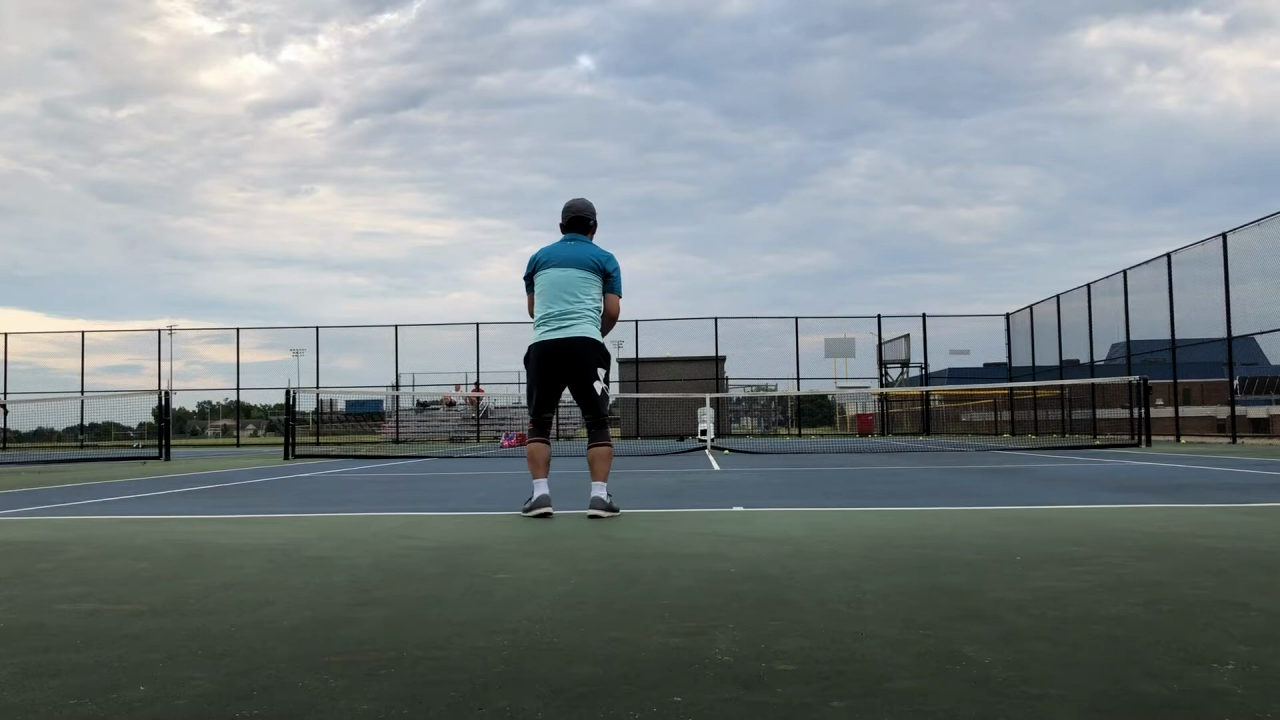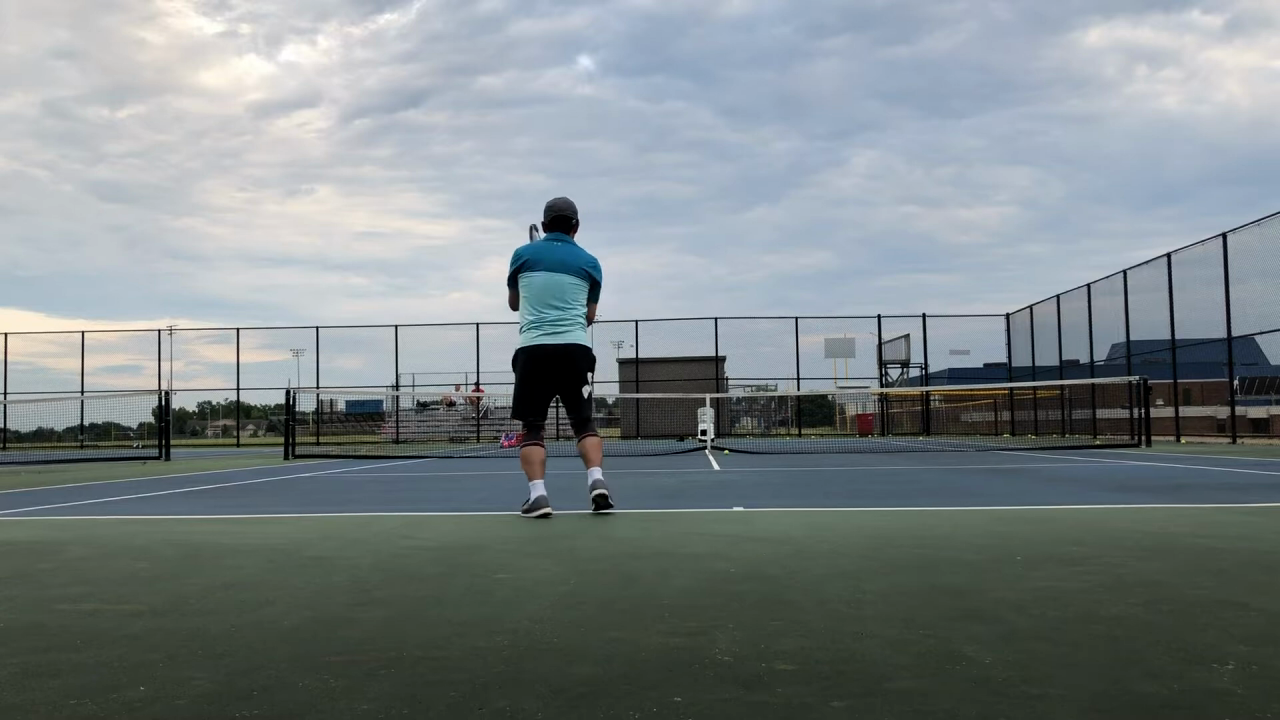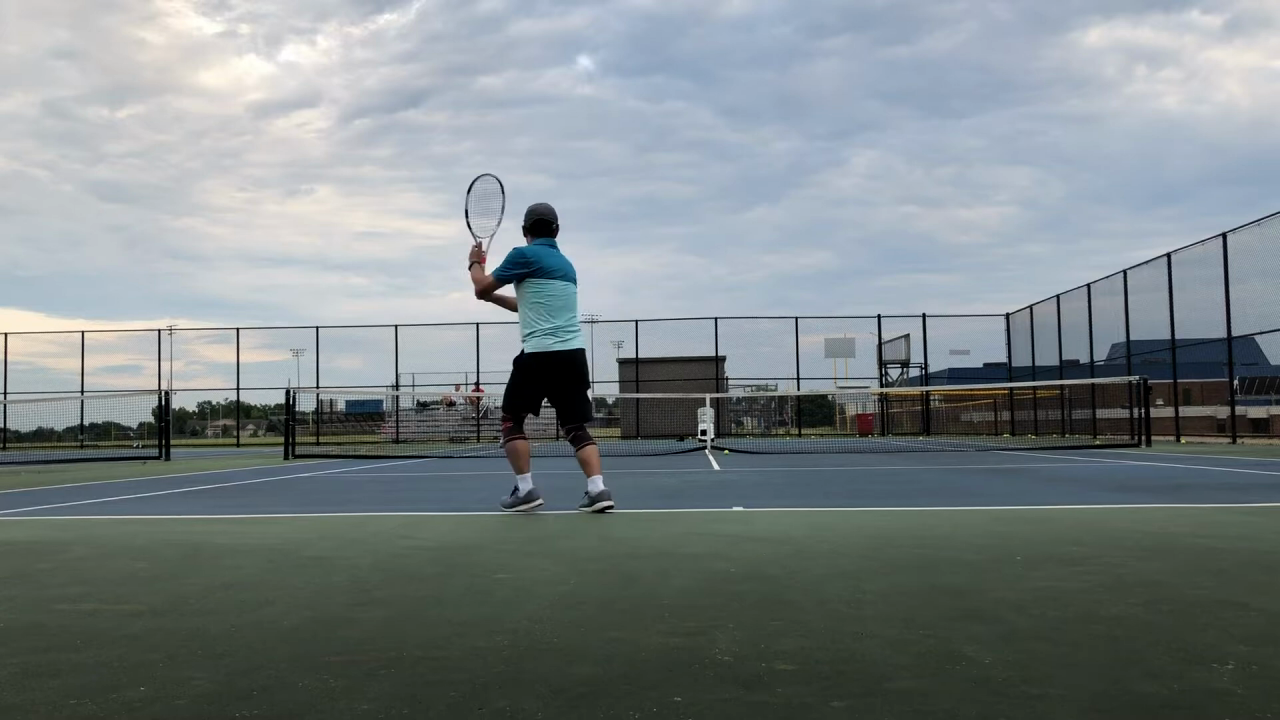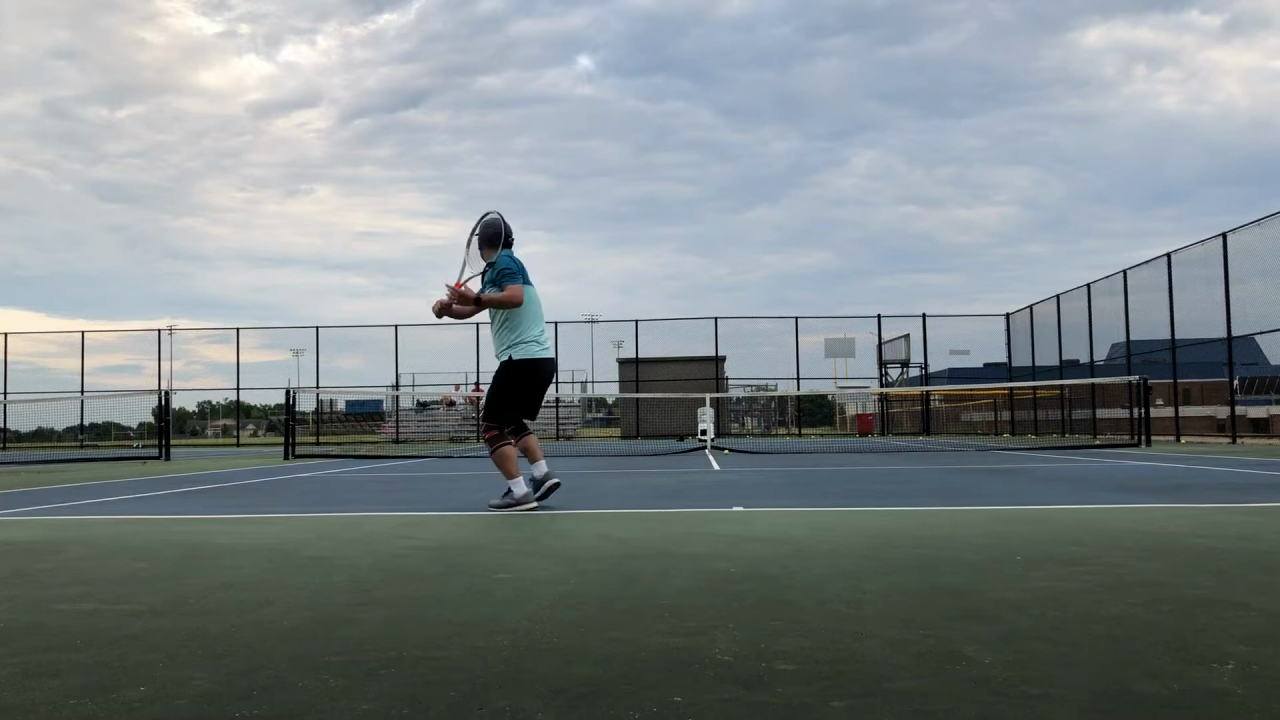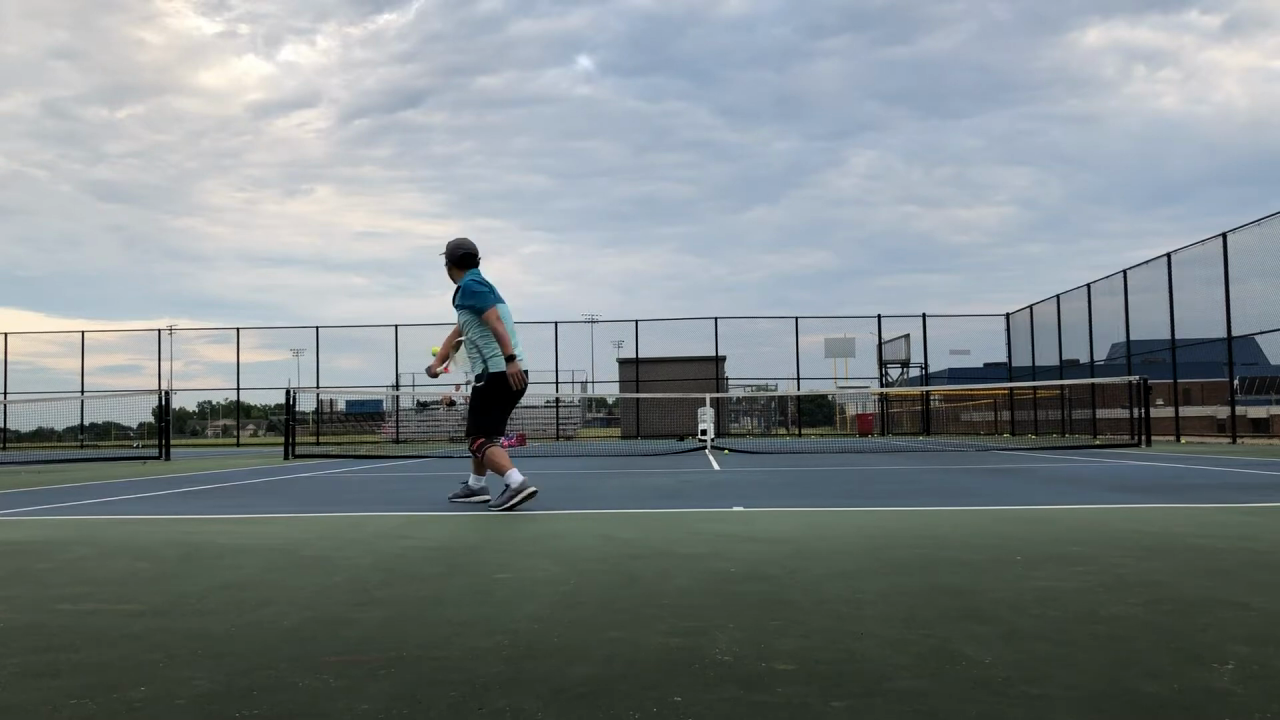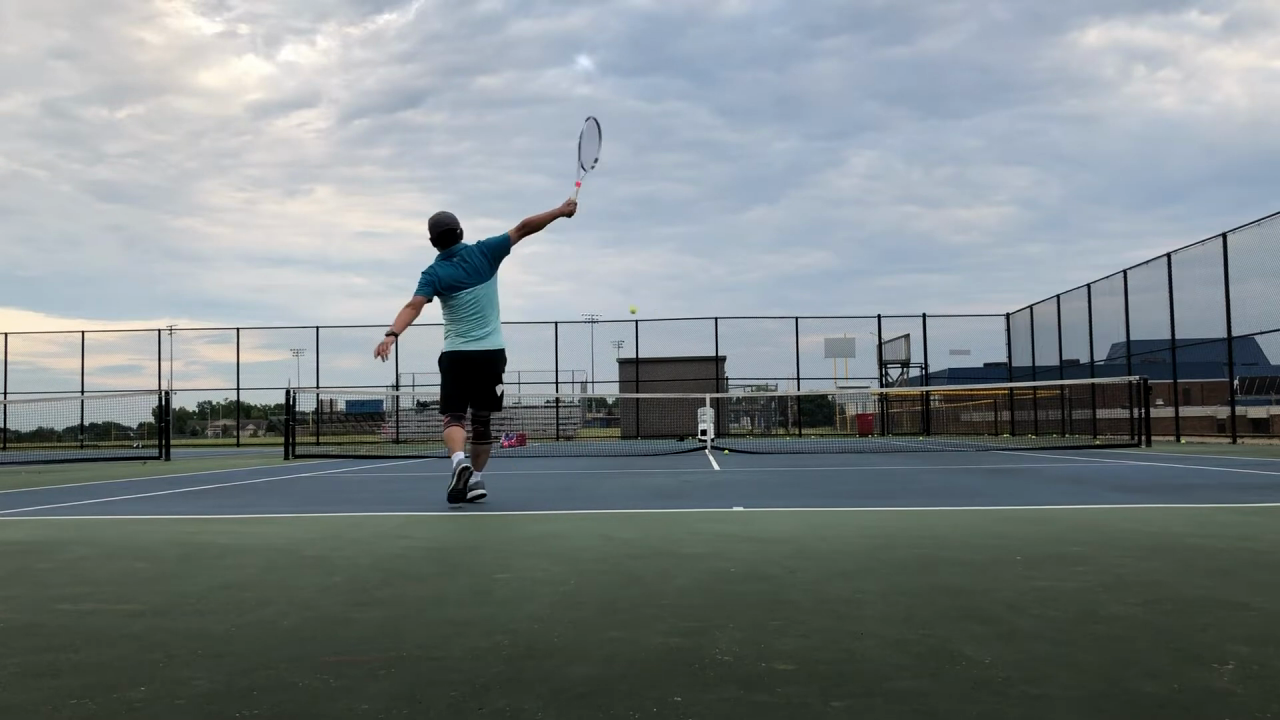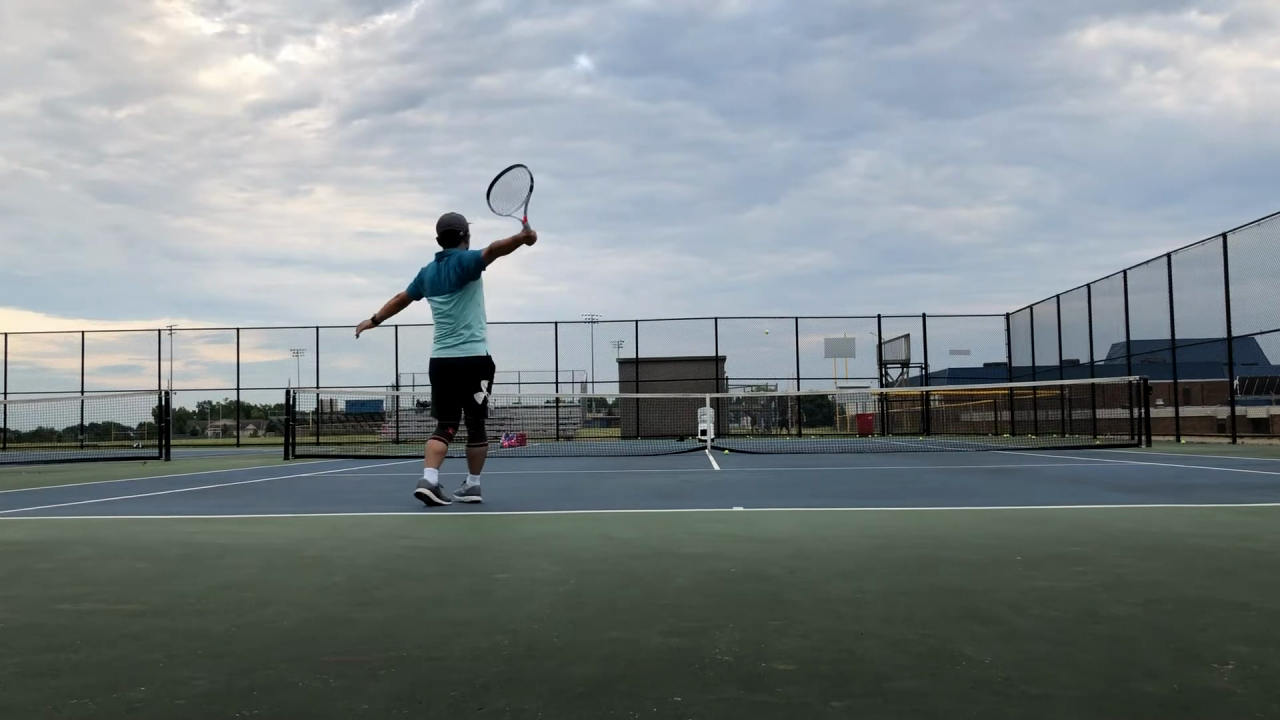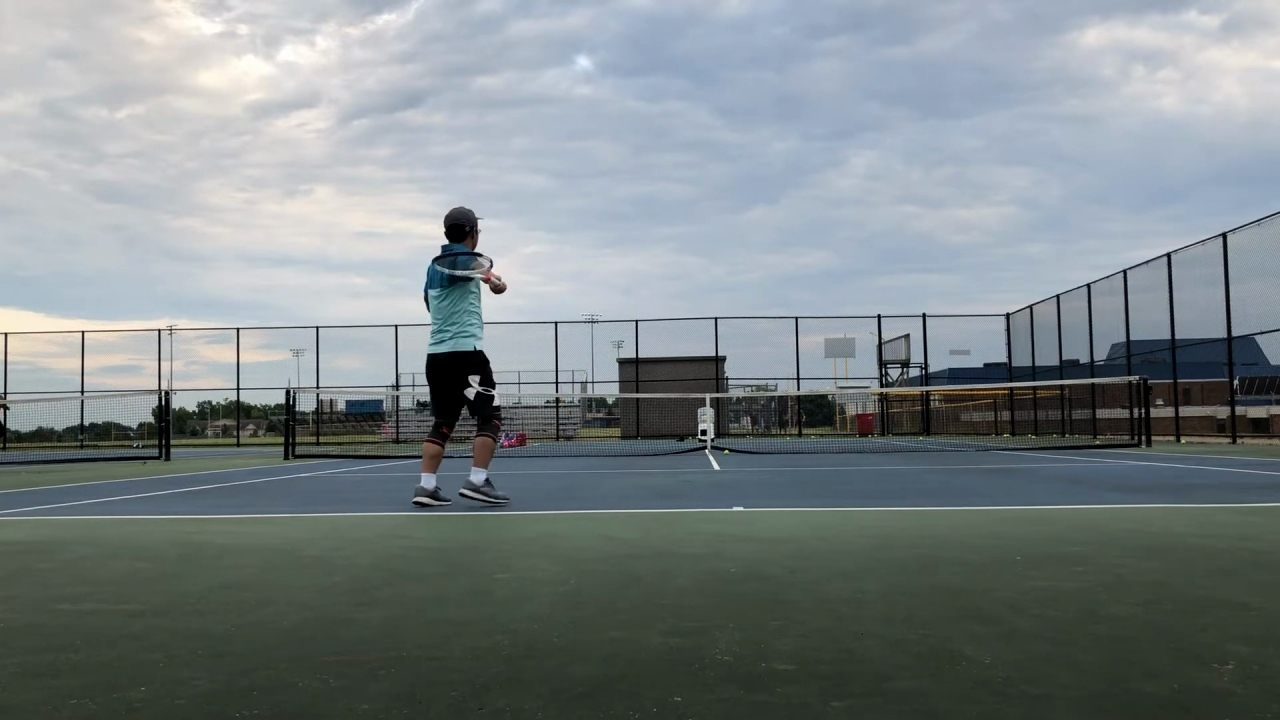
dt=0.3s
person 1, frame 1
left shoulder: (539, 257)
right shoulder: (604, 259)
right elbow: (612, 311)
left hip: (543, 346)
right hip: (585, 345)
left knee: (540, 422)
right knee: (597, 422)
left ankle: (540, 494)
right ankle: (599, 496)
person 1, frame 2
left shoulder: (522, 254)
right shoulder: (589, 262)
left elbow: (514, 304)
left hip: (532, 351)
right hip: (575, 349)
left knee: (532, 427)
right knee: (583, 422)
left ankle: (537, 494)
right ankle: (597, 481)
person 1, frame 3
left shoulder: (524, 254)
right shoulder: (564, 263)
left elbow: (486, 285)
left wrist: (476, 264)
right wrist: (492, 298)
left hip: (540, 354)
right hip: (573, 353)
left knee: (512, 419)
right knee: (576, 427)
left ankle: (525, 490)
right ankle: (598, 490)
person 1, frame 4
left shoulder: (505, 263)
right shoulder: (498, 270)
left elbow: (516, 297)
right elbow: (469, 309)
left wrist: (476, 297)
right wrist: (446, 306)
left hip: (521, 361)
right hip: (542, 361)
left knee: (493, 427)
right knee: (514, 422)
left ankle: (519, 492)
right ankle: (542, 475)
person 1, frame 5
left shoulder: (468, 287)
right shoulder: (478, 284)
left elbow: (496, 322)
right elbow: (457, 332)
left wrist: (511, 359)
right wrist: (438, 360)
left hip: (496, 375)
right hip: (511, 375)
left knee: (482, 439)
right knee: (486, 430)
left ankle: (517, 483)
right ankle: (476, 484)
person 1, frame 6
left shoulder: (434, 273)
right shoulder: (484, 252)
left elbow: (412, 308)
right elbow: (521, 229)
left wrist: (391, 335)
right wrist: (560, 211)
left hip: (457, 354)
right hip: (492, 351)
left knee: (454, 417)
right knee: (481, 419)
left ankle: (460, 463)
right ankle: (475, 480)
person 1, frame 7
left shoulder: (427, 272)
right shoulder: (464, 261)
left elbow: (400, 300)
right elbow: (491, 250)
left wrist: (373, 320)
right wrist: (522, 237)
left hip: (441, 360)
right hip: (473, 358)
left knee: (446, 425)
right knee: (475, 425)
left ankle: (429, 481)
right ankle: (472, 485)
person 1, frame 8
left shoulder: (435, 265)
right wrist: (492, 279)
left hip: (436, 355)
right hip: (465, 353)
left knee: (443, 423)
right knee: (489, 418)
left ankle: (426, 486)
right ankle: (478, 481)
